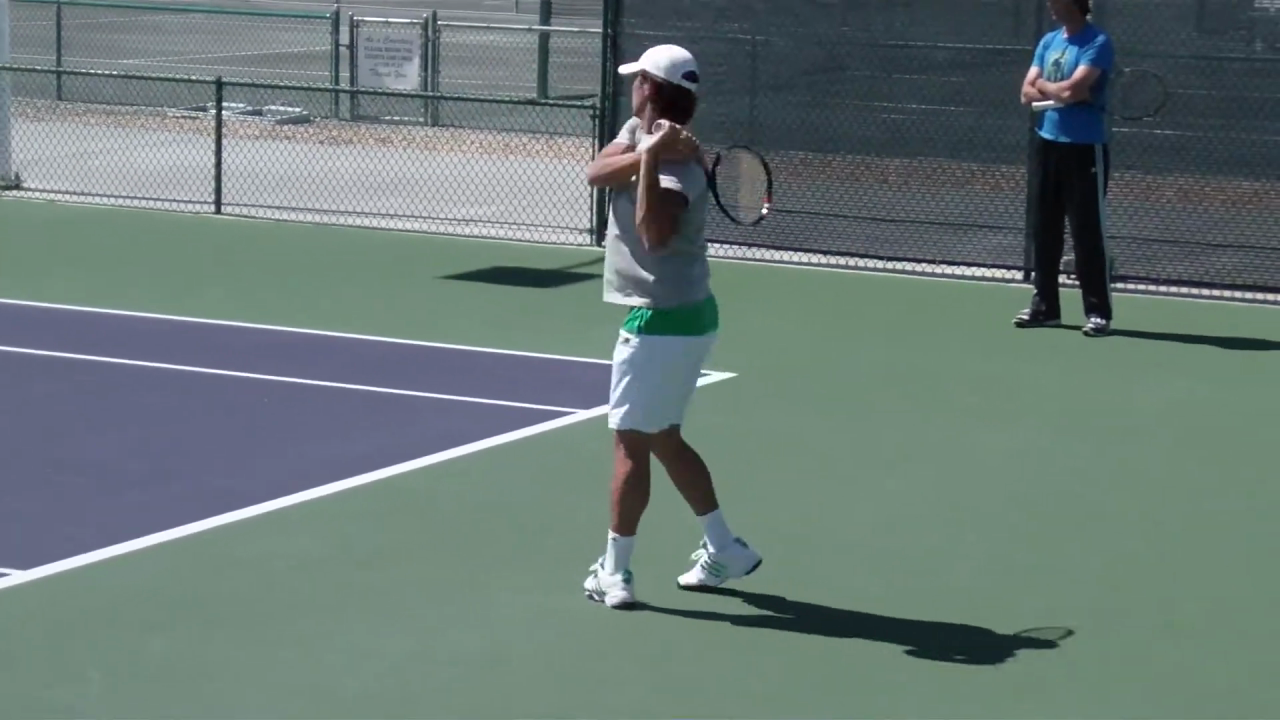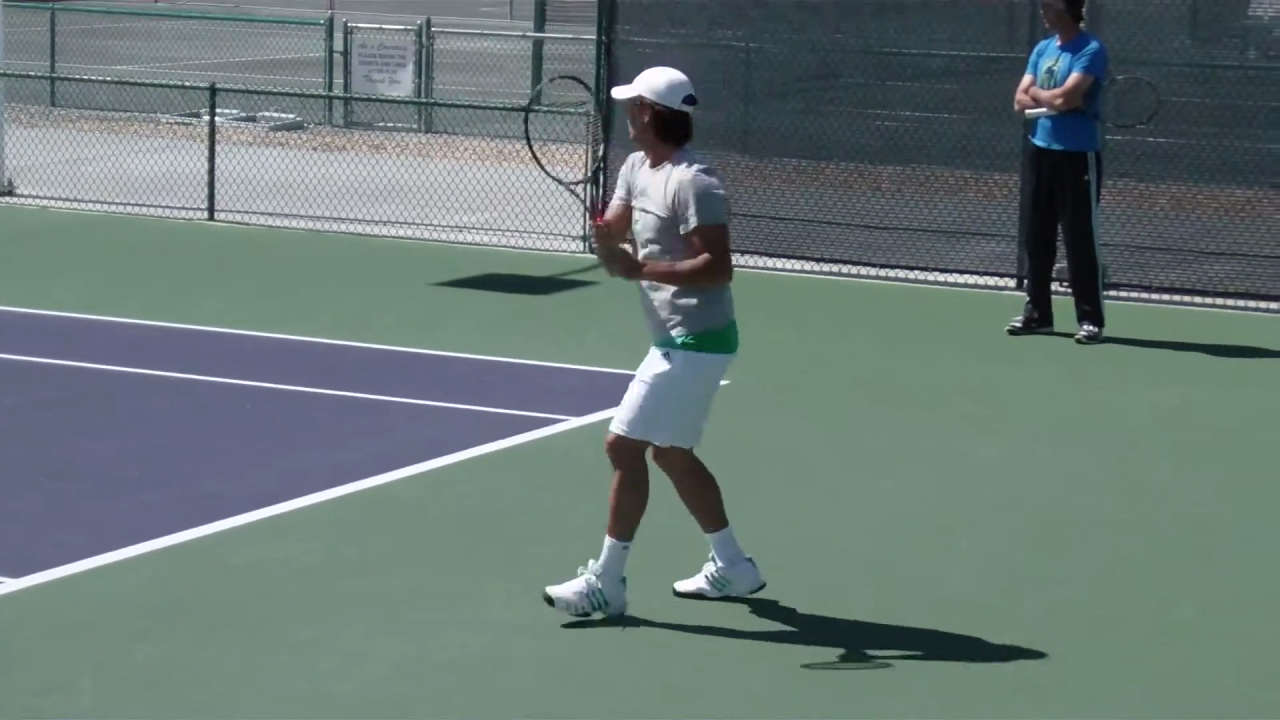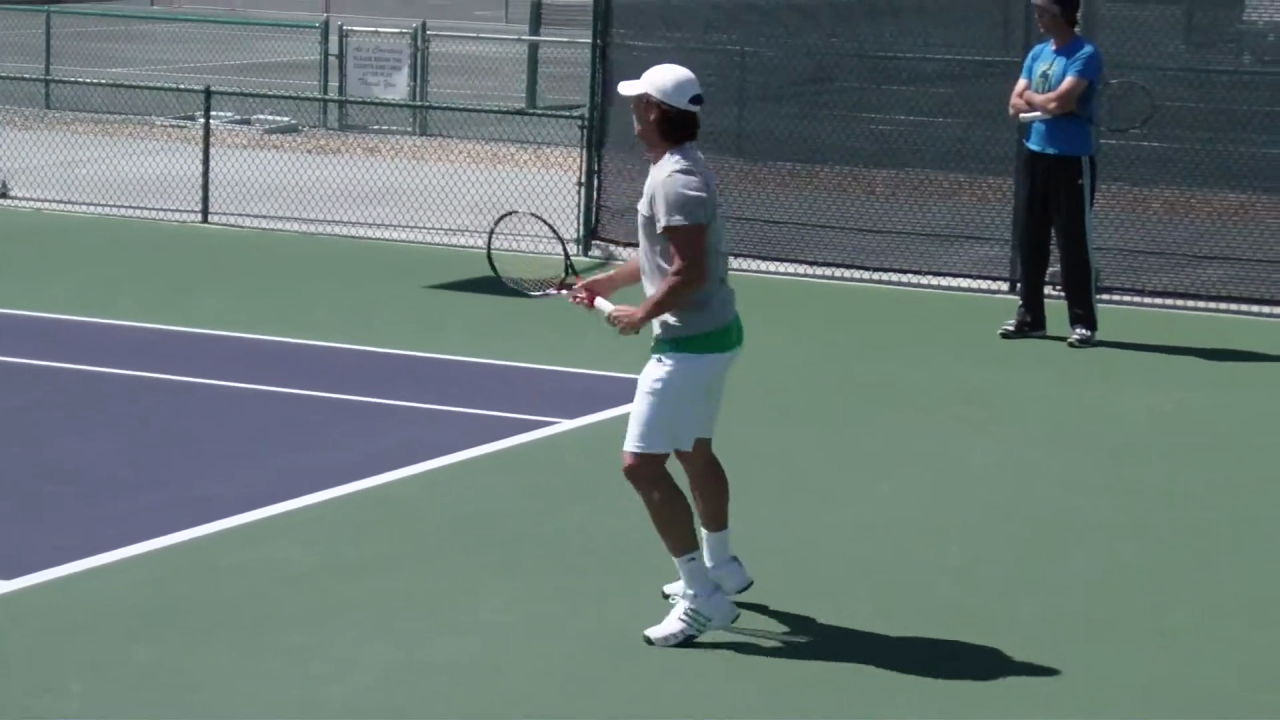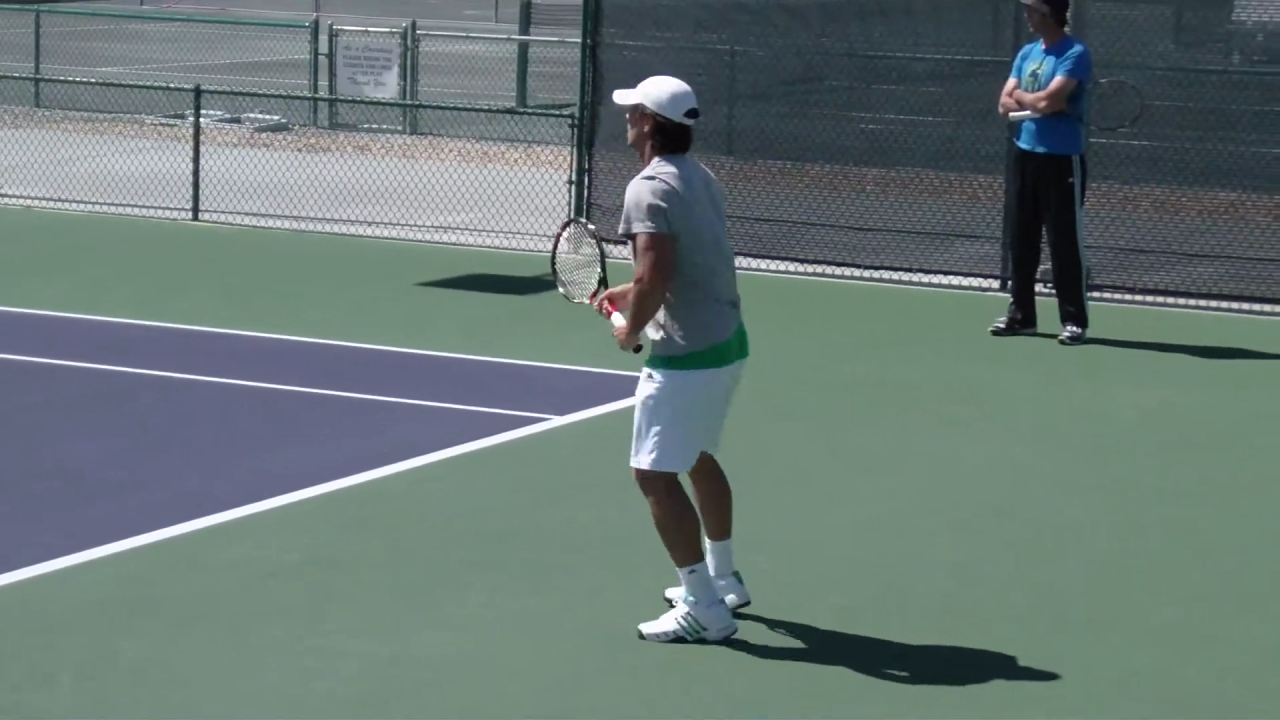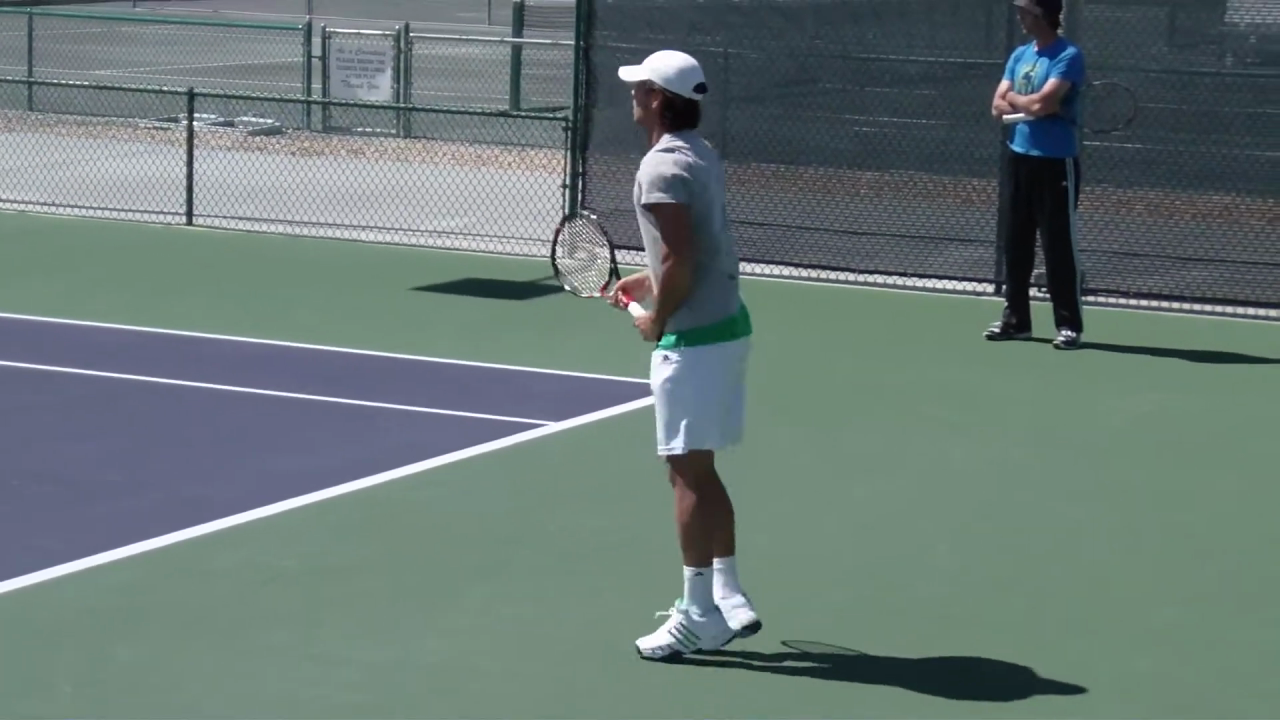
dt=0.2s
person 1, frame 1
left shoulder: (684, 163)
right shoulder: (639, 132)
left elbow: (655, 235)
right elbow: (598, 171)
left wrist: (650, 169)
right wrist: (647, 151)
left hip: (664, 322)
right hip: (678, 318)
left knee: (631, 442)
right knee: (664, 440)
left ankle: (616, 574)
right ankle: (726, 549)
person 1, frame 2
left shoulder: (696, 182)
right shoulder: (635, 167)
left elbow: (717, 267)
right elbow: (612, 235)
left wrist: (643, 271)
right wrist: (605, 236)
left hip: (696, 342)
right hip: (684, 338)
left knee: (625, 447)
right knee: (674, 455)
left ankle: (603, 579)
right ankle: (731, 566)
person 1, frame 3
left shoulder: (673, 180)
right shoulder: (686, 166)
left elbow: (690, 271)
left wrist: (640, 316)
right wrist: (604, 282)
left hip: (690, 343)
right hip: (717, 333)
left knee: (643, 466)
right knee: (693, 449)
left ankle: (704, 598)
right ankle: (722, 566)
person 1, frame 4
left shoulder: (648, 190)
right shoulder: (700, 177)
left elbow: (654, 279)
left wrist: (632, 330)
right wrist: (628, 295)
left hip: (685, 354)
right hip: (727, 343)
left knee: (654, 476)
right knee: (699, 459)
left ankle: (702, 605)
right ankle: (722, 576)
person 1, frame 5
left shoulder: (664, 163)
right shoulder: (696, 154)
left elbow: (679, 257)
left wrist: (655, 318)
right wrist: (642, 282)
left hip: (694, 337)
right hip: (725, 327)
left knee: (687, 469)
right knee: (695, 468)
left ankle: (697, 615)
right ankle: (728, 600)
person 2, frame 1
left shoulder: (1098, 42)
right shoulder: (1048, 41)
left elbow: (1071, 90)
right elbow: (1027, 93)
left wrist: (1042, 84)
right wrist: (1058, 93)
left hip: (1084, 148)
right hip: (1047, 144)
left knee: (1088, 233)
right knee: (1043, 229)
left ankle: (1098, 311)
right ankle: (1045, 305)
person 2, frame 2
left shoulder: (1091, 50)
right shoulder: (1042, 49)
left elbow: (1062, 98)
right elbow: (1020, 100)
left wrist: (1036, 91)
right wrist: (1051, 100)
left hip: (1077, 156)
right hip: (1041, 151)
left knee: (1080, 240)
right knee: (1036, 237)
left ankle: (1091, 319)
right ankle: (1037, 312)
person 2, frame 3
left shoulder: (1085, 54)
right shoulder: (1037, 53)
left elbow: (1057, 101)
right elbow: (1015, 105)
left wrist: (1031, 95)
right wrist: (1049, 106)
left hip: (1071, 161)
right hip: (1034, 155)
left knee: (1074, 245)
right knee: (1029, 240)
left ankle: (1083, 323)
right ankle: (1029, 317)
person 2, frame 4
left shoulder: (1075, 54)
right shoulder: (1026, 53)
left elbow: (1047, 100)
right elbow: (1005, 104)
left wrist: (1022, 95)
right wrist: (1037, 104)
left hip: (1061, 160)
right hip: (1025, 154)
left knee: (1065, 242)
right knee: (1021, 239)
left ankle: (1074, 320)
right ankle: (1020, 313)
person 2, frame 5
left shoulder: (1068, 56)
right shoulder: (1019, 55)
left elbow: (1039, 103)
right elbow: (998, 106)
left wrist: (1014, 98)
right wrist: (1029, 106)
left hip: (1055, 162)
right hip: (1019, 158)
left knee: (1059, 246)
right knee: (1015, 242)
left ankle: (1069, 324)
right ankle: (1015, 318)
